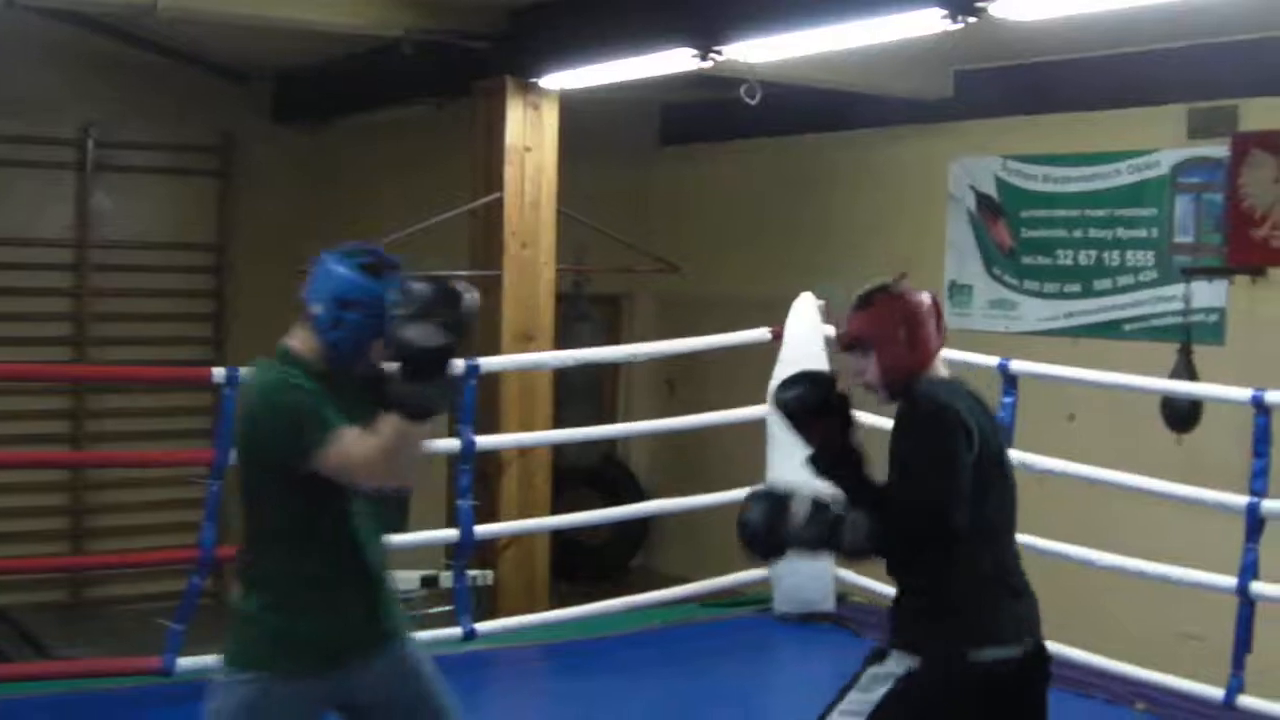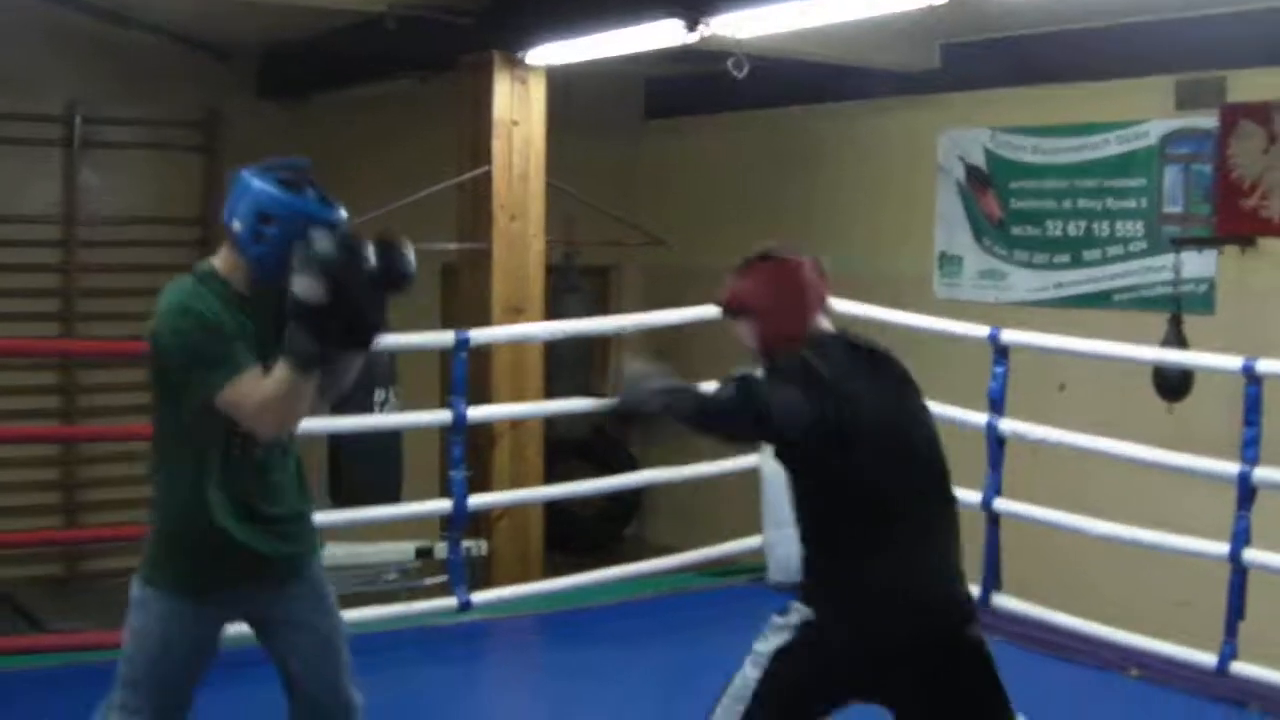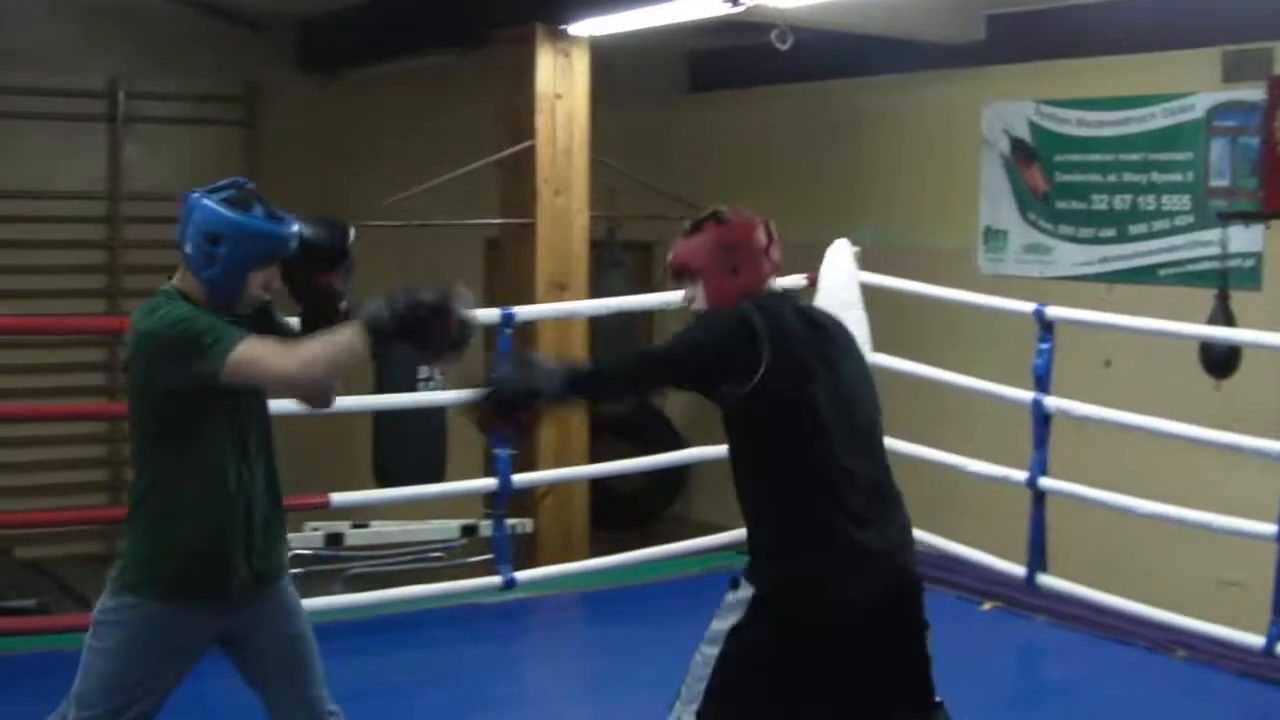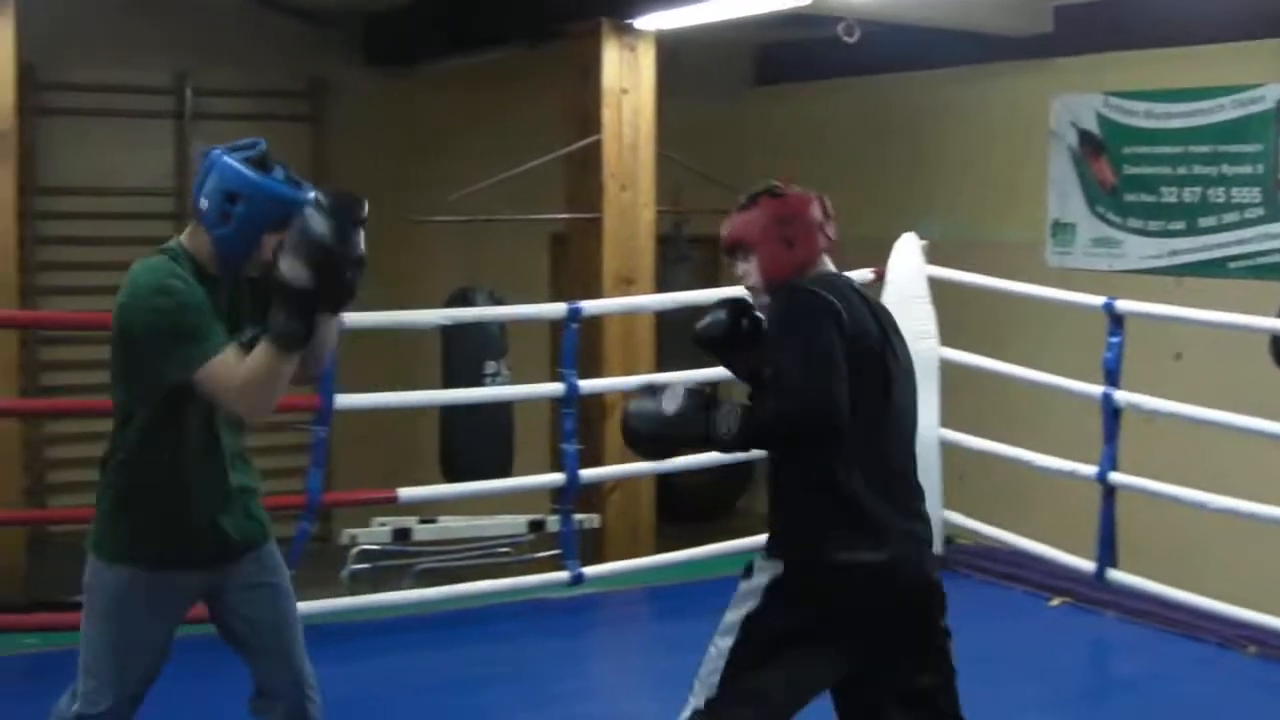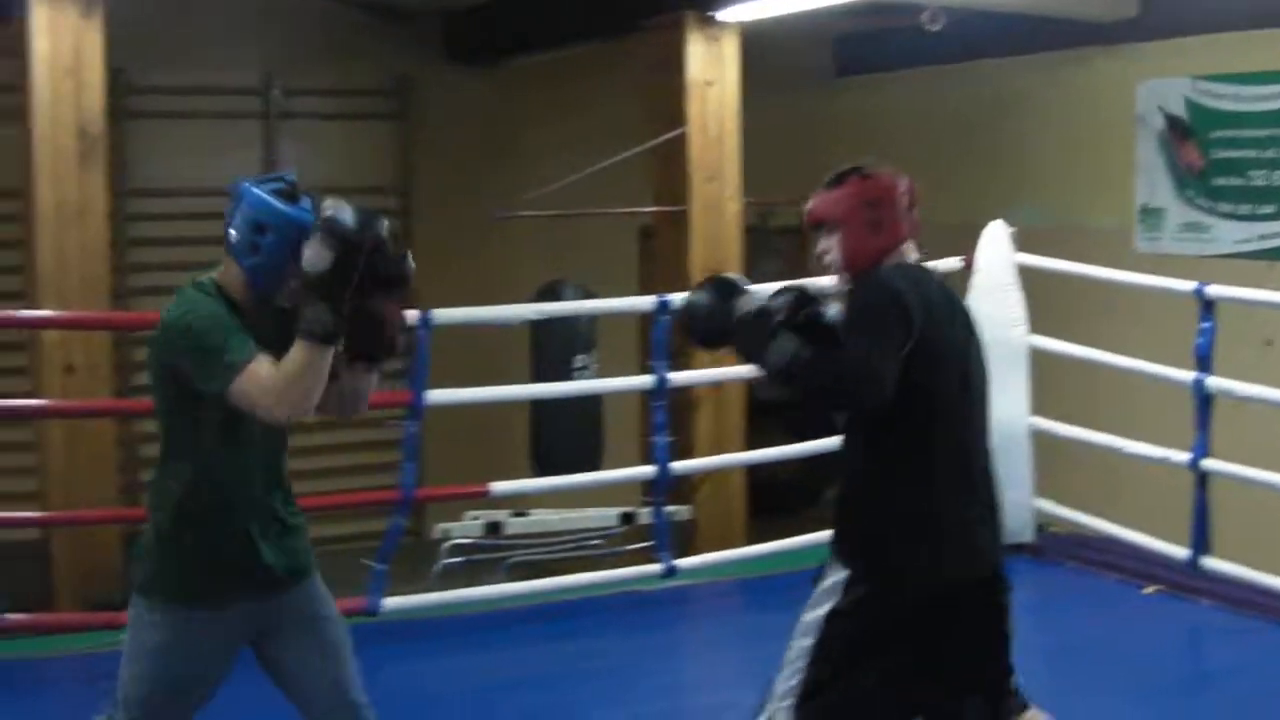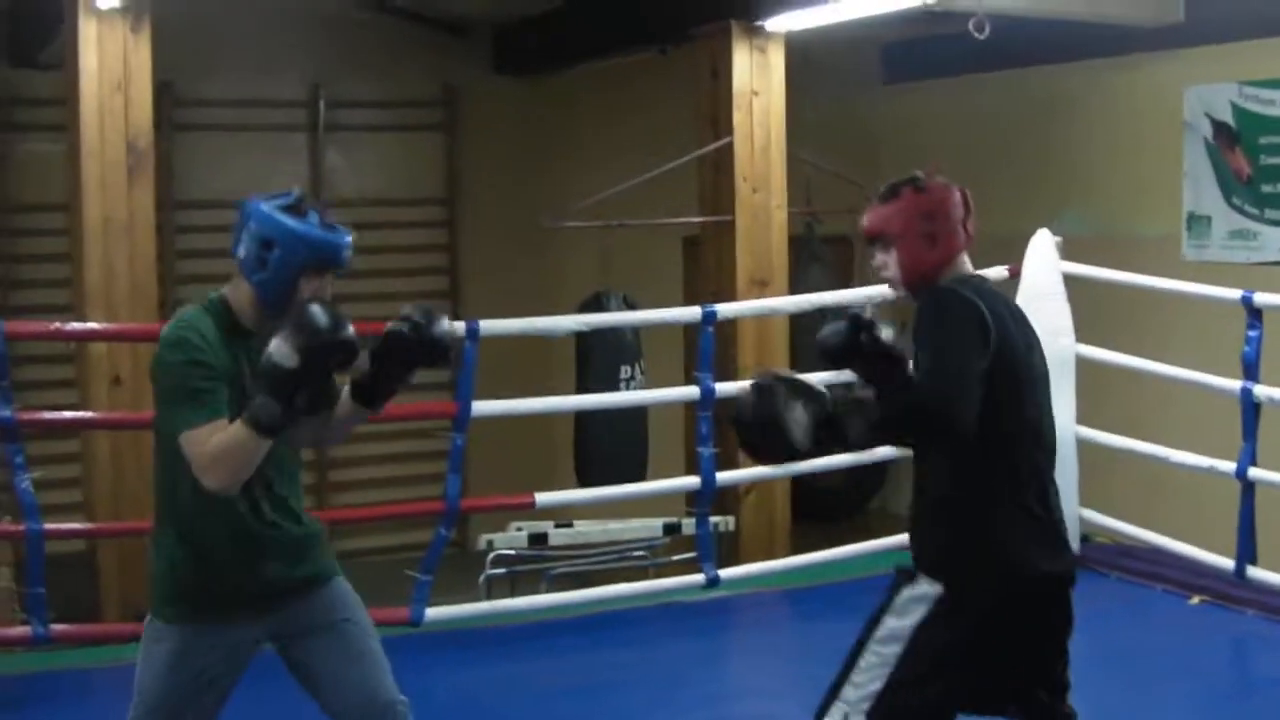
dt=0.2s
person 1, frame 1
left shoulder: (350, 377)
right shoulder: (275, 393)
right elbow: (379, 470)
left wrist: (430, 359)
right wrist: (421, 374)
left hip: (367, 633)
right hip: (281, 649)
person 1, frame 2
left shoulder: (273, 295)
right shoulder: (190, 311)
left elbow: (330, 383)
right elbow: (270, 418)
left wrist: (353, 323)
right wrist: (312, 322)
left hip: (282, 550)
right hip: (194, 561)
person 1, frame 3
left shoulder: (243, 312)
right shoulder: (166, 327)
left elbow: (317, 392)
right elbow: (287, 370)
left wrist: (321, 298)
right wrist: (384, 321)
left hip: (251, 568)
right hip: (162, 580)
person 1, frame 4
left shoulder: (243, 277)
right shoulder: (159, 289)
left elbow: (309, 367)
right elbow: (250, 399)
left wrist: (328, 284)
right wrist: (298, 299)
left hip: (233, 528)
right hip: (143, 541)
person 1, frame 5
left shoulder: (279, 311)
right shoulder: (193, 319)
left elbow: (348, 403)
right elbow: (283, 402)
left wrist: (367, 309)
right wrist: (327, 298)
left hip: (277, 559)
right hip: (187, 573)
person 1, frame 6
left shoulder: (290, 329)
right shoulder: (190, 342)
left elbow: (323, 430)
right elbow: (216, 472)
left wrist: (380, 373)
right wrist: (278, 386)
left hip: (299, 572)
right hip: (204, 589)
person 2, frame 1
left shoulder: (931, 413)
right shoulder: (965, 408)
left elbow: (928, 528)
right elbow: (906, 515)
left wrist: (815, 524)
right wrist: (835, 448)
left hip: (945, 648)
right hip: (1009, 639)
person 2, frame 2
left shoulder: (802, 371)
right shoulder: (878, 366)
left elbow: (771, 417)
left wrist: (658, 395)
left hip: (849, 606)
right hip: (933, 594)
person 2, frame 3
left shoulder: (746, 326)
right shoulder: (828, 332)
left elbow: (645, 372)
left wrist: (529, 387)
right wrist: (726, 383)
left hip: (802, 577)
right hip: (885, 562)
person 2, frame 4
left shoulder: (805, 303)
right shoulder: (872, 313)
left elbow: (815, 412)
left wrist: (709, 420)
right wrist: (751, 361)
left hip: (820, 557)
right hip: (902, 558)
person 2, frame 5
left shoulder: (882, 294)
right shoulder: (941, 301)
left elbow: (861, 390)
left wrist: (766, 337)
right wrist: (832, 330)
left hip: (891, 556)
right hip: (969, 552)
person 2, frame 6
left shoulder: (952, 307)
right shoulder: (998, 308)
left elbow: (944, 417)
left wrist: (828, 425)
right wrist: (884, 363)
left hip: (965, 566)
right hip: (1036, 558)
